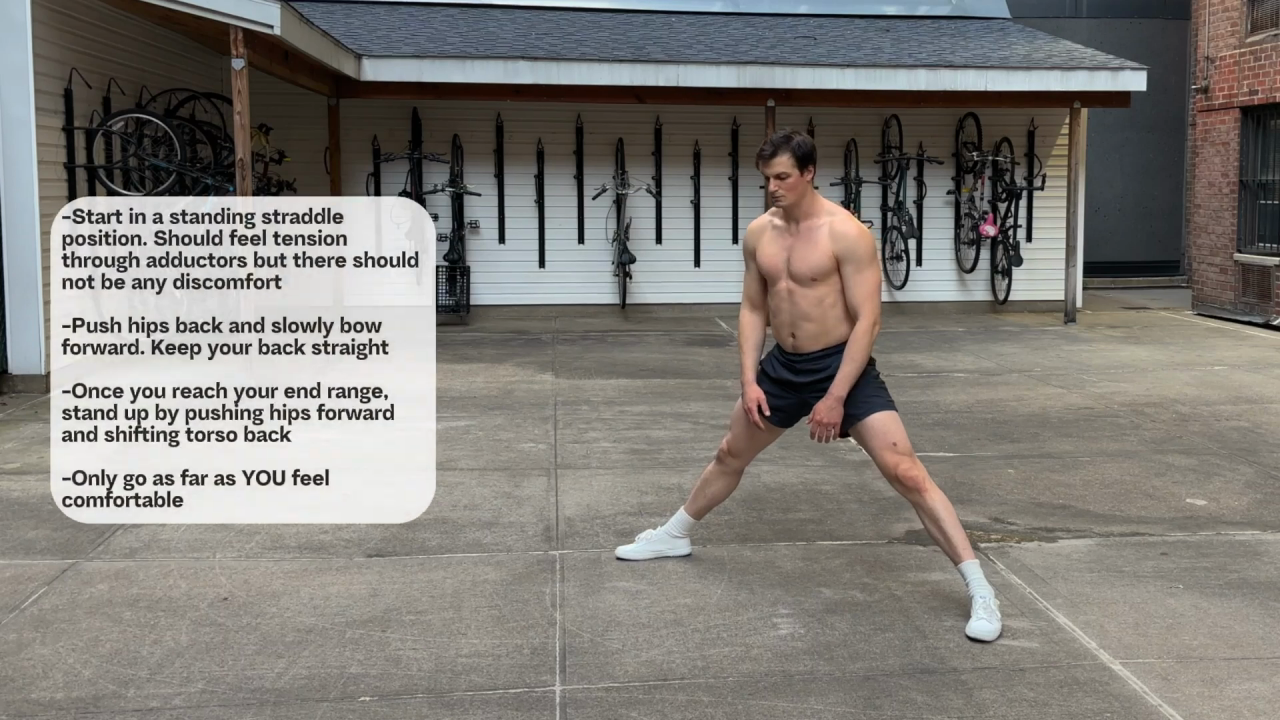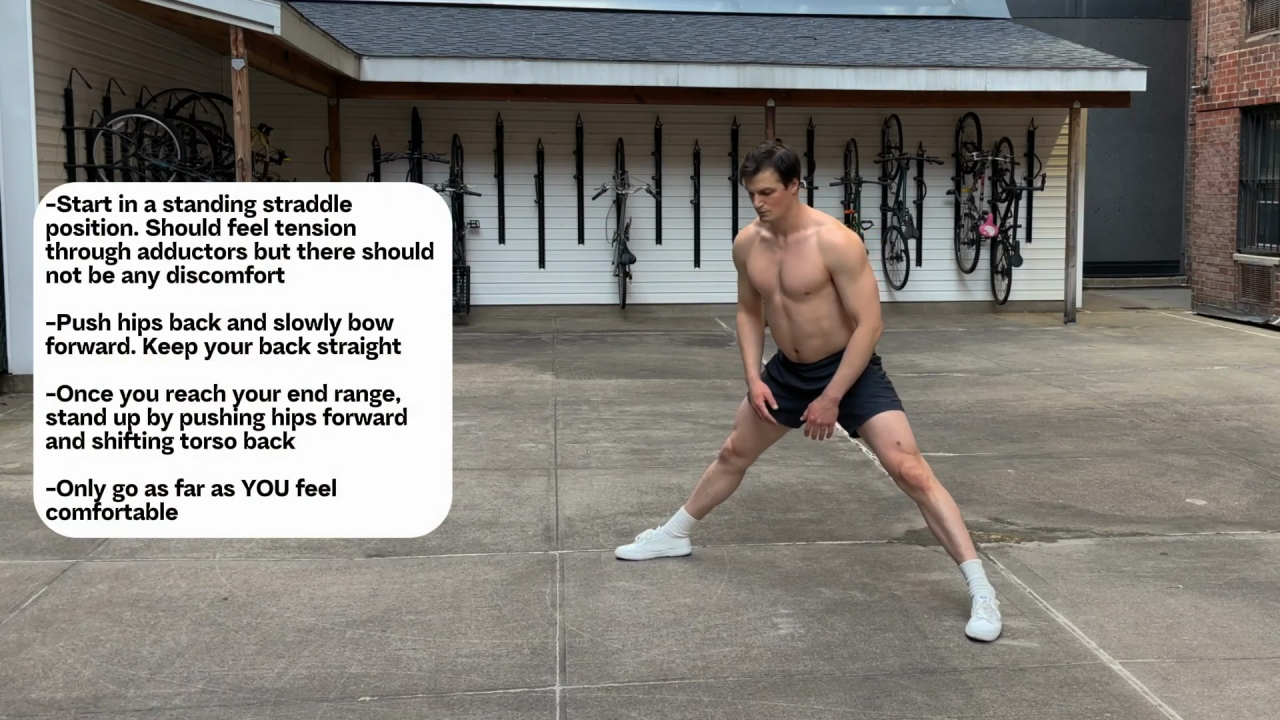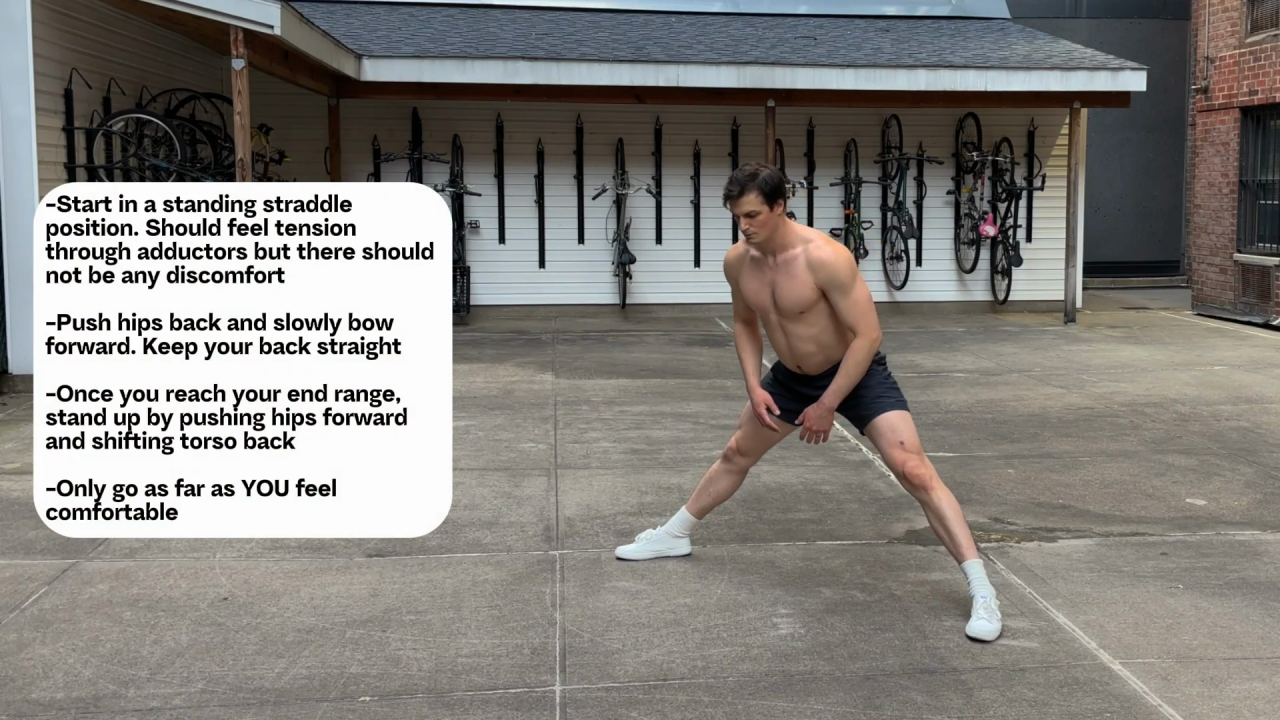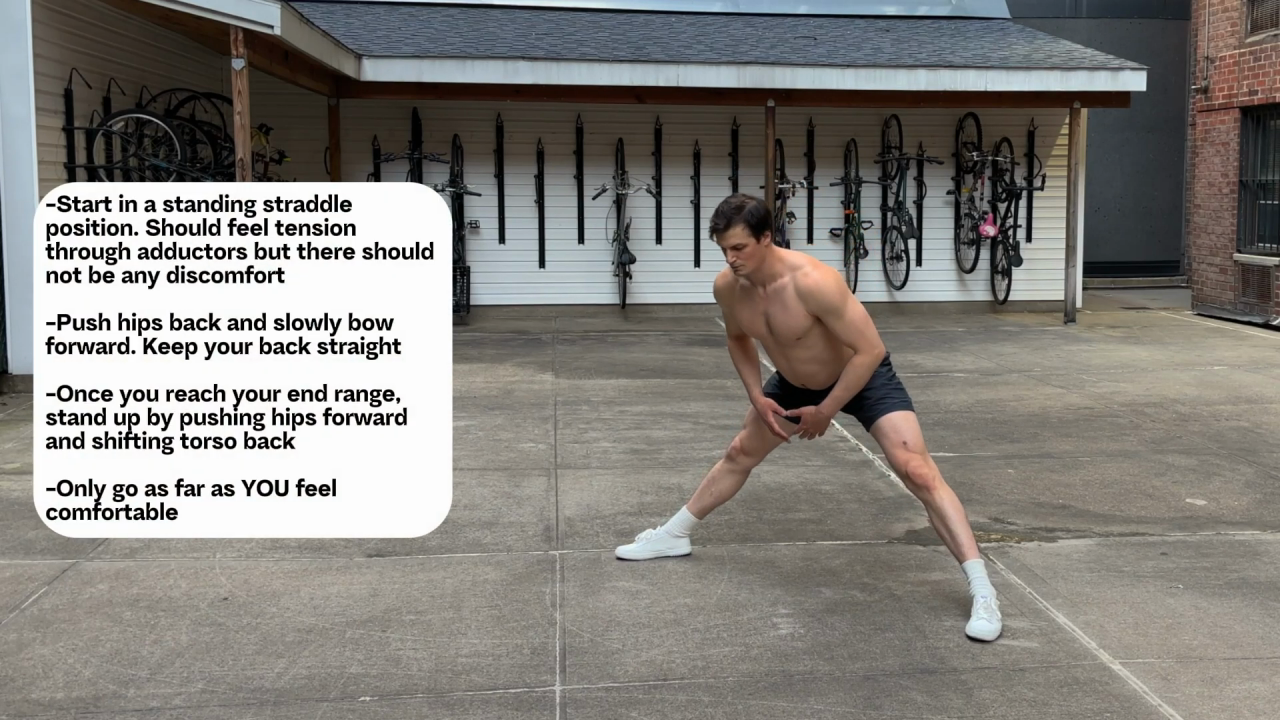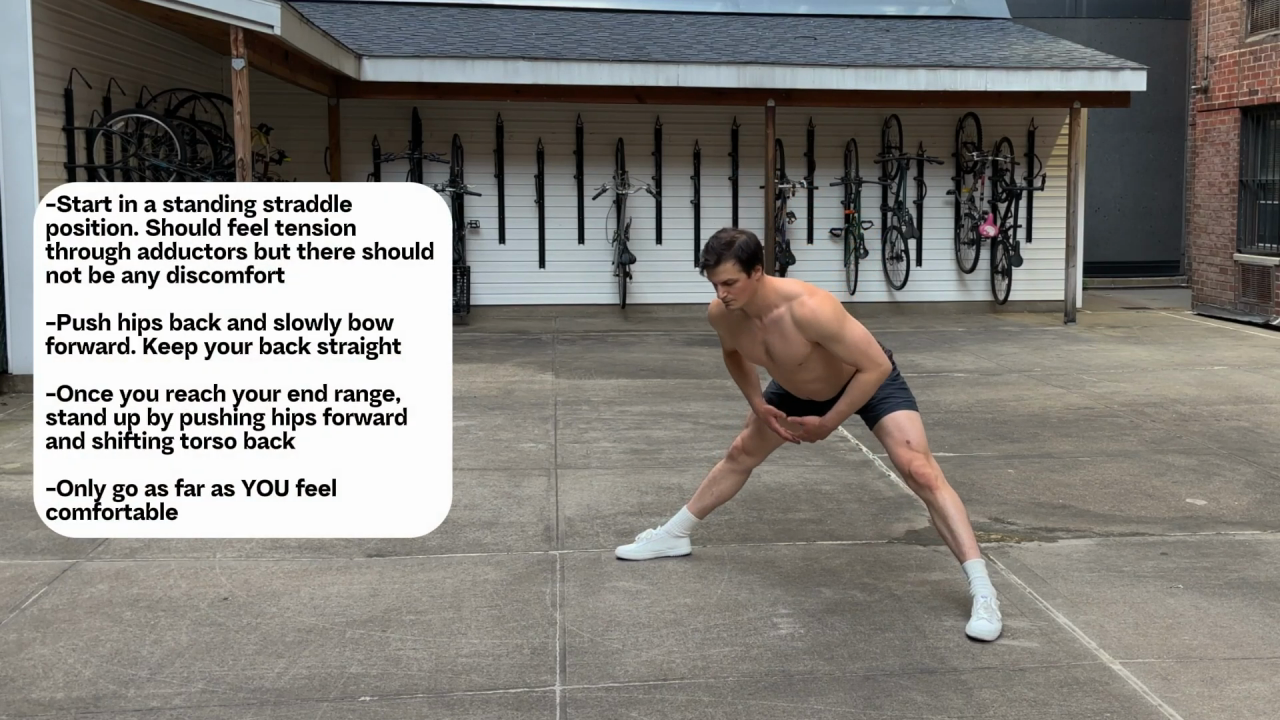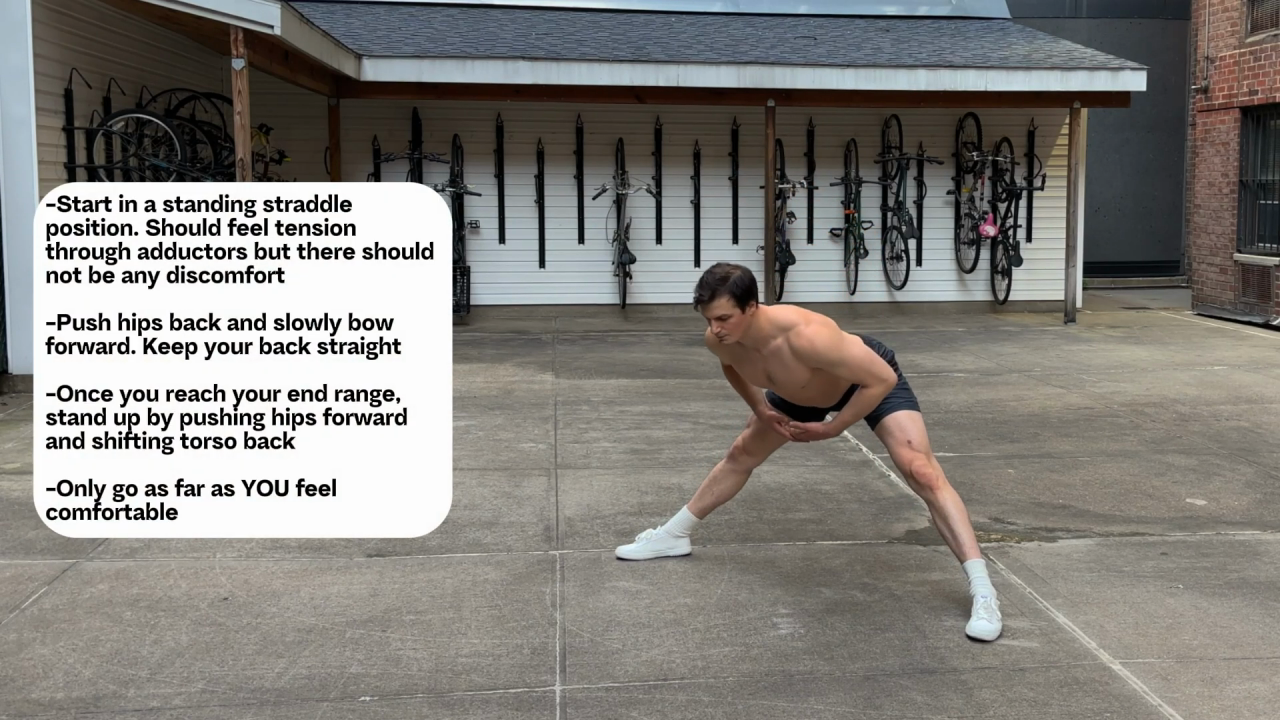
dt=0.7s
person 1, frame 1
left shoulder: (846, 233)
right shoulder: (759, 232)
left elbow: (867, 320)
right elbow: (753, 308)
left wrist: (836, 397)
right wrist: (749, 380)
left hip: (843, 365)
right hip: (782, 366)
left knee: (905, 472)
right knee: (730, 455)
left ankle: (979, 589)
right ankle: (674, 535)
person 1, frame 2
left shoulder: (836, 241)
right shoulder: (747, 243)
left elbow: (870, 324)
right elbow: (749, 311)
left wrist: (831, 399)
right wrist: (753, 379)
left hip: (851, 370)
right hip: (787, 371)
left knee: (910, 471)
right knee: (733, 454)
left ankle: (980, 589)
right ankle: (674, 535)
person 1, frame 3
left shoulder: (824, 257)
right shoulder: (737, 261)
left elbow: (868, 335)
right elbow: (745, 323)
left wrist: (827, 405)
right wrist: (754, 387)
left hip: (858, 374)
right hip: (790, 376)
left knee: (914, 471)
right knee: (736, 454)
left ankle: (981, 590)
right ankle: (673, 535)
person 1, frame 4
left shoulder: (813, 281)
right shoulder: (727, 286)
left elbow: (870, 350)
right elbow: (738, 339)
left wrist: (825, 411)
right wrist: (757, 397)
left hip: (866, 378)
right hip: (794, 383)
left knee: (917, 471)
right knee: (739, 454)
left ankle: (982, 591)
right ankle: (673, 535)
person 1, frame 5
left shoulder: (808, 308)
right shoulder: (721, 314)
left elbow: (878, 366)
right elbow: (733, 353)
left wrist: (829, 423)
right wrist: (758, 405)
left hip: (870, 379)
right hip: (798, 387)
left knee: (920, 471)
right knee: (740, 455)
left ankle: (982, 591)
right ankle: (674, 535)
person 1, frame 6
left shoulder: (805, 336)
right shoulder: (719, 339)
left elbow: (883, 379)
left wrist: (832, 428)
right wrist: (761, 411)
left hip: (873, 380)
right hip: (802, 390)
left knee: (921, 472)
right knee: (740, 456)
left ankle: (982, 590)
right ankle: (674, 535)
